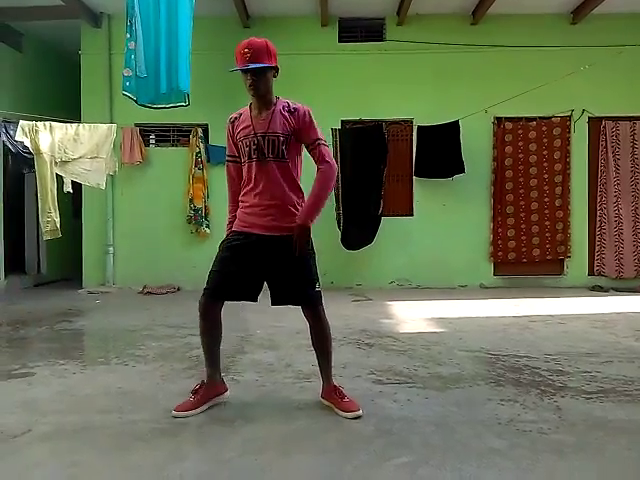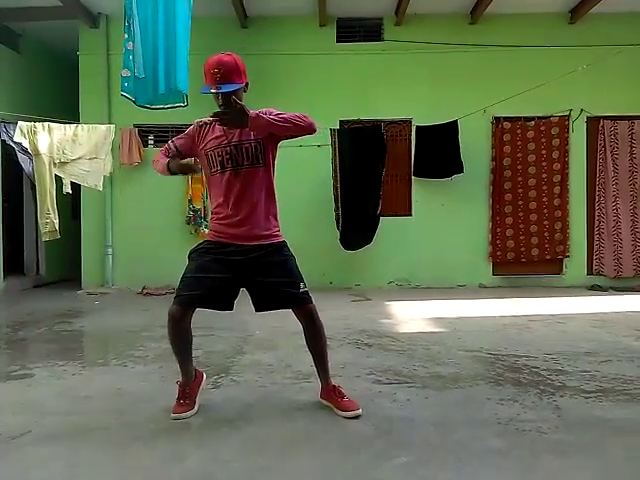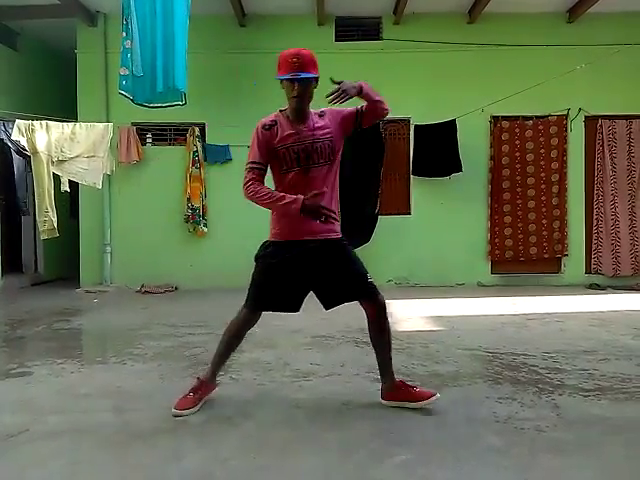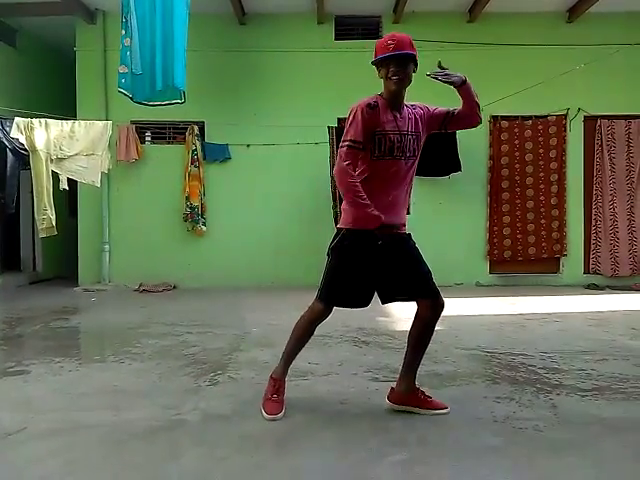
dt=0.5s
person 1, frame 1
left shoulder: (296, 114)
right shoulder: (235, 123)
left elbow: (327, 166)
right elbow: (235, 183)
left wrist: (304, 218)
right wrist: (232, 226)
left hip: (290, 233)
right hip: (245, 233)
left knee: (313, 308)
right knee: (208, 302)
left ankle: (329, 387)
right ankle: (213, 382)
person 1, frame 2
left shoulder: (265, 120)
right shoulder: (201, 130)
left elbow: (309, 125)
right elbow: (164, 153)
left wrist: (250, 118)
right wrist: (170, 165)
left hip: (266, 242)
right hip: (219, 243)
left knee: (307, 310)
right knee: (177, 313)
left ankle: (328, 387)
right ankle: (190, 379)
person 1, frame 3
left shoulder: (335, 120)
right shoulder: (267, 129)
left elbow: (381, 111)
right elbow: (252, 186)
left wrist: (361, 89)
right wrist: (298, 204)
left hip: (329, 240)
right hip: (286, 242)
left knee: (375, 304)
right knee: (249, 314)
left ankle: (390, 384)
right ankle: (208, 380)
person 1, frame 4
left shoulder: (421, 115)
right shoulder: (365, 110)
left elbow: (471, 119)
right elbow: (344, 169)
left wrist: (463, 85)
right wrist: (371, 219)
left hip: (397, 233)
right hip: (359, 231)
left knee: (432, 304)
right knee: (322, 306)
left ankle: (405, 389)
right ankle: (279, 378)
